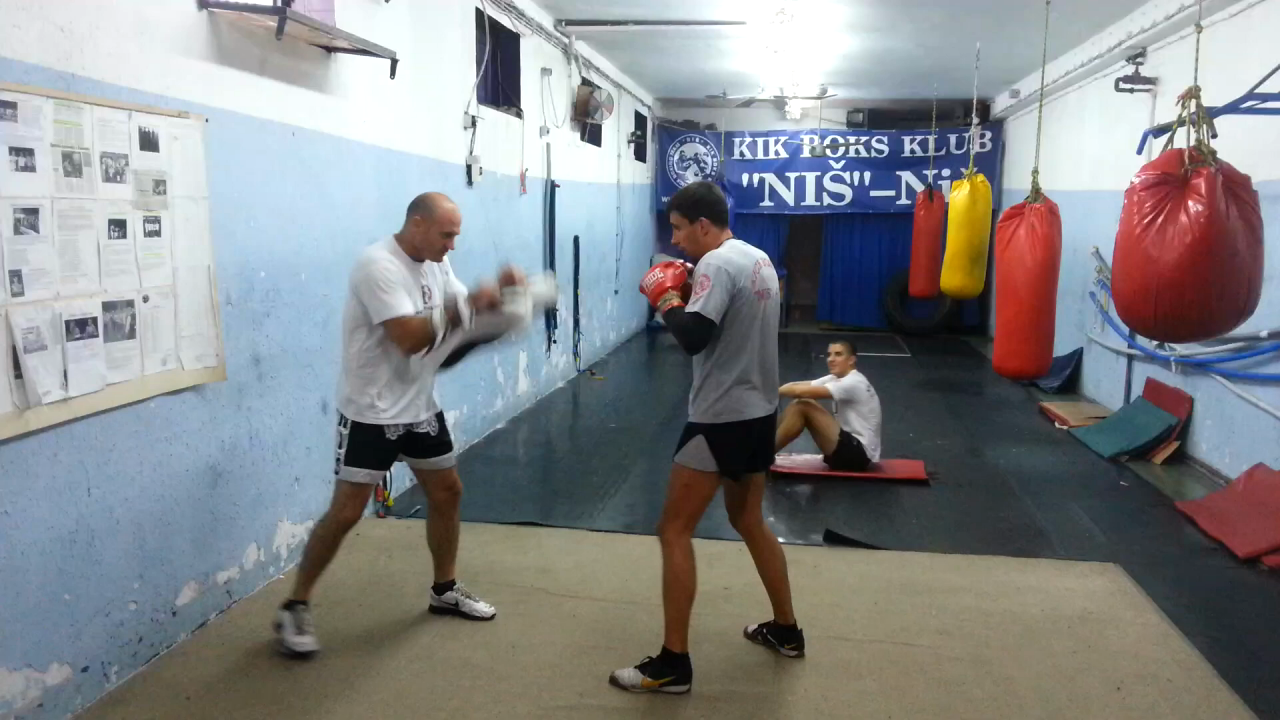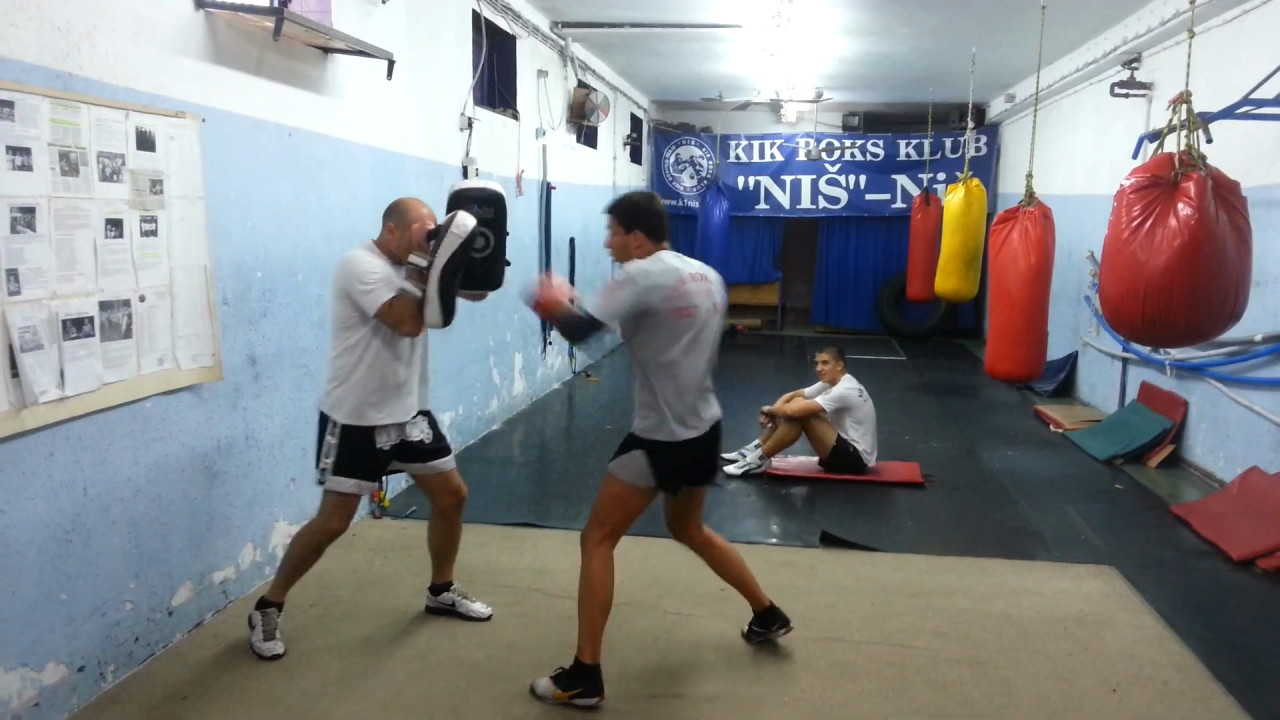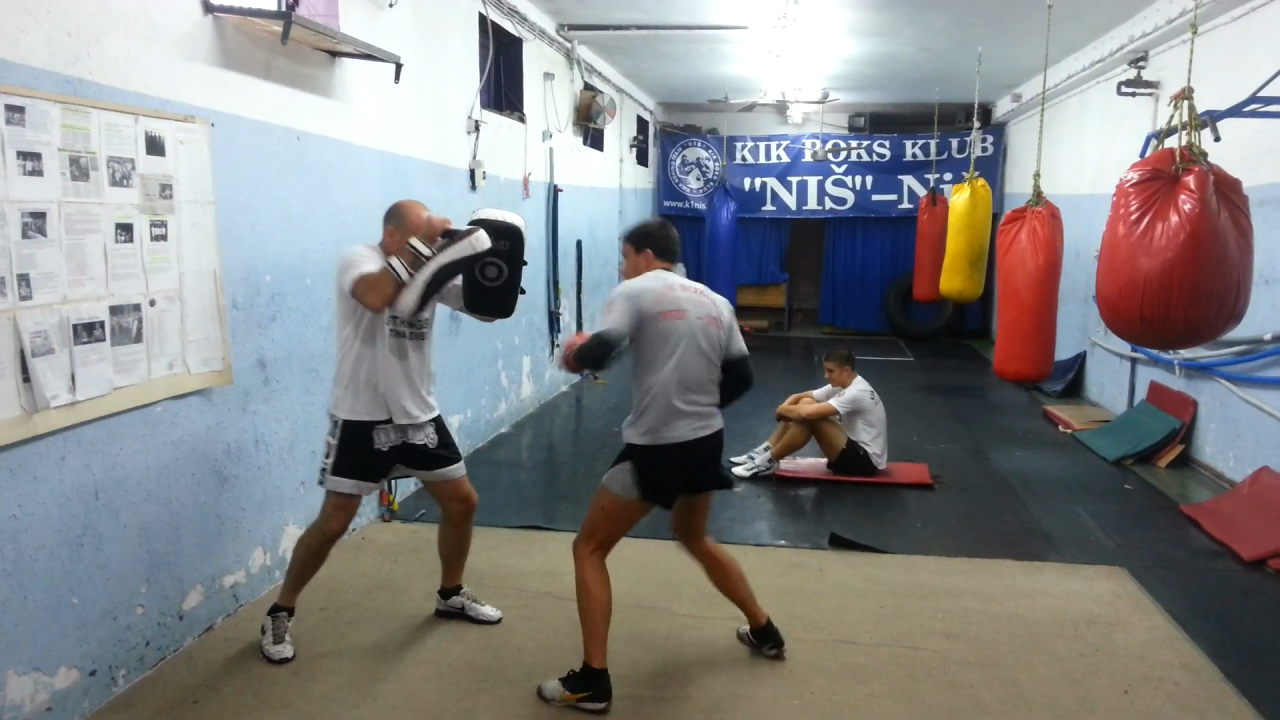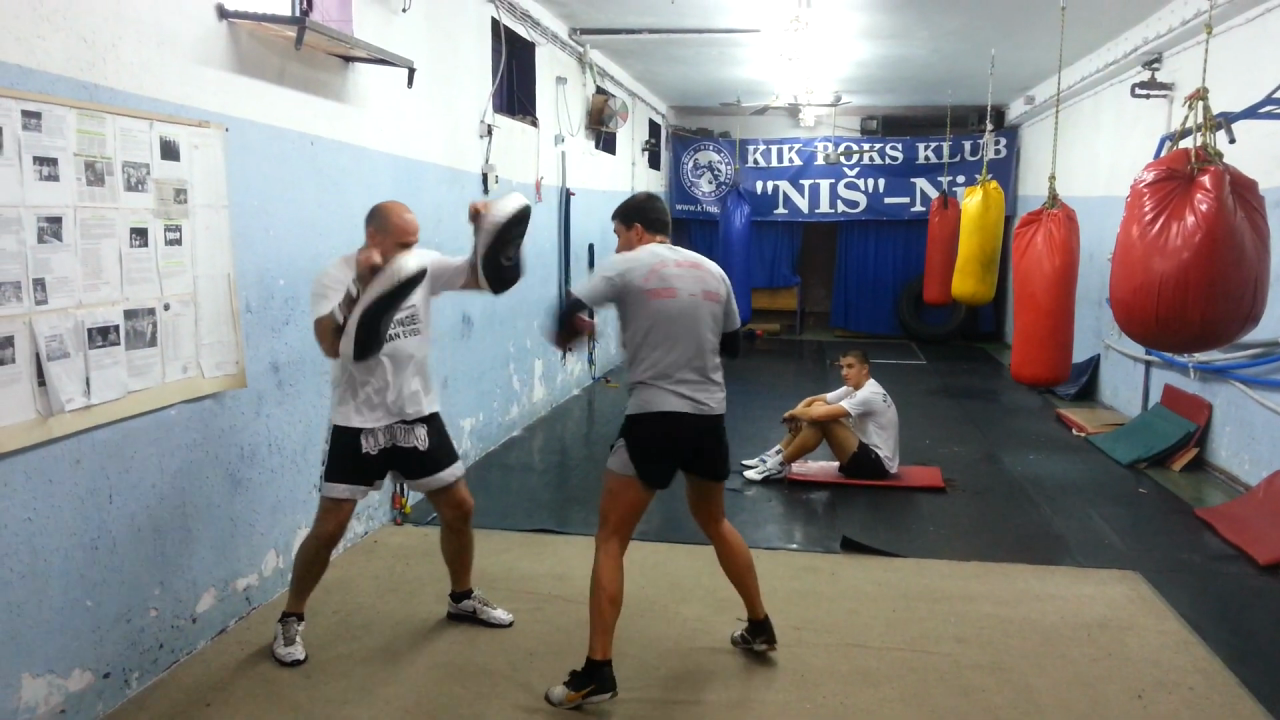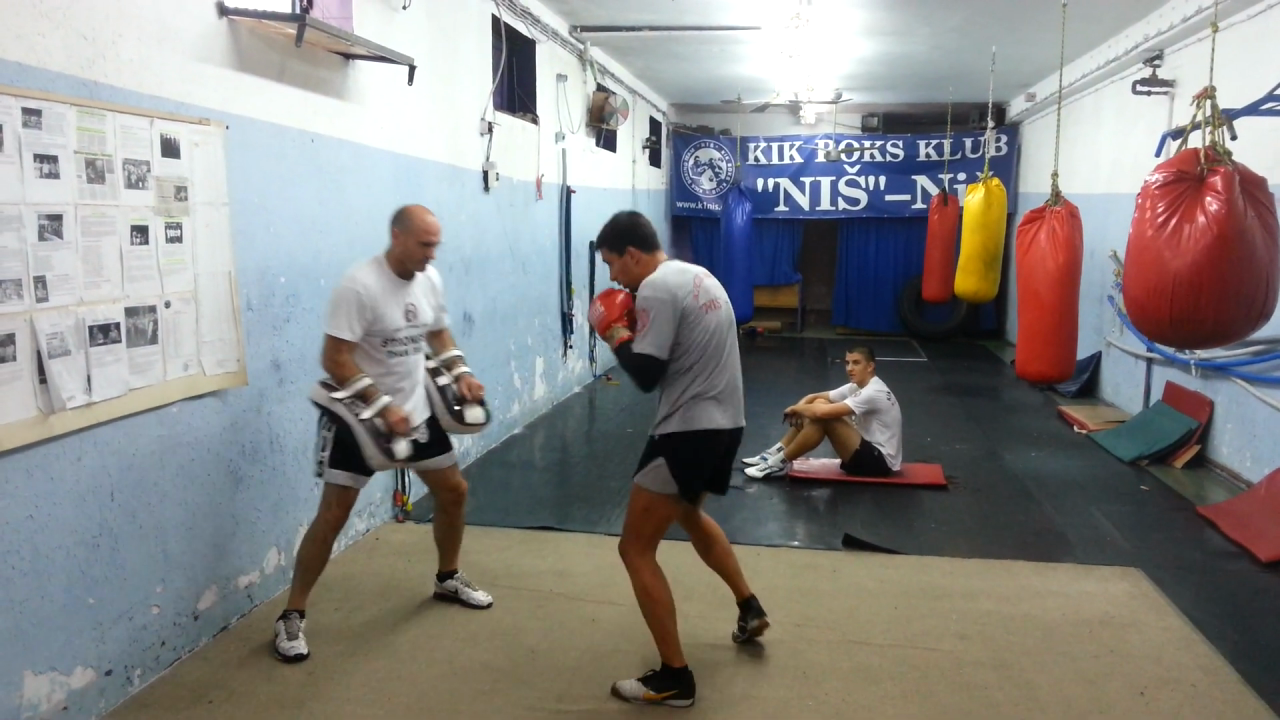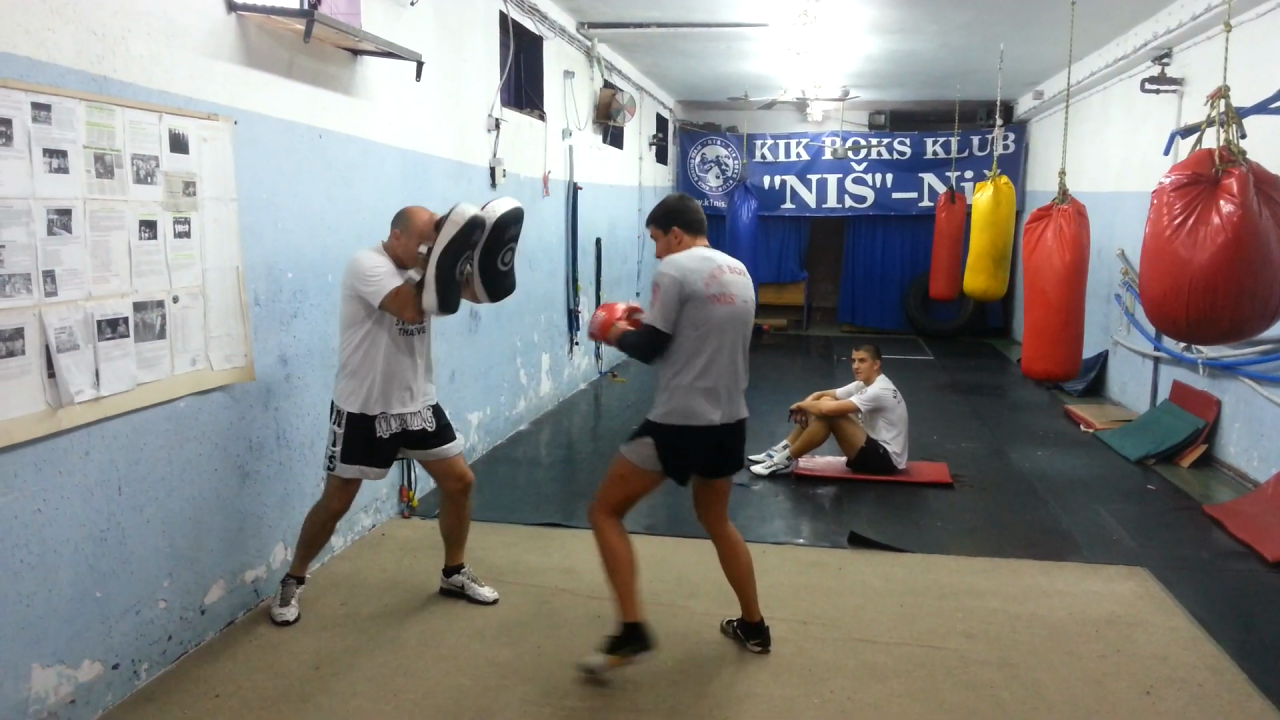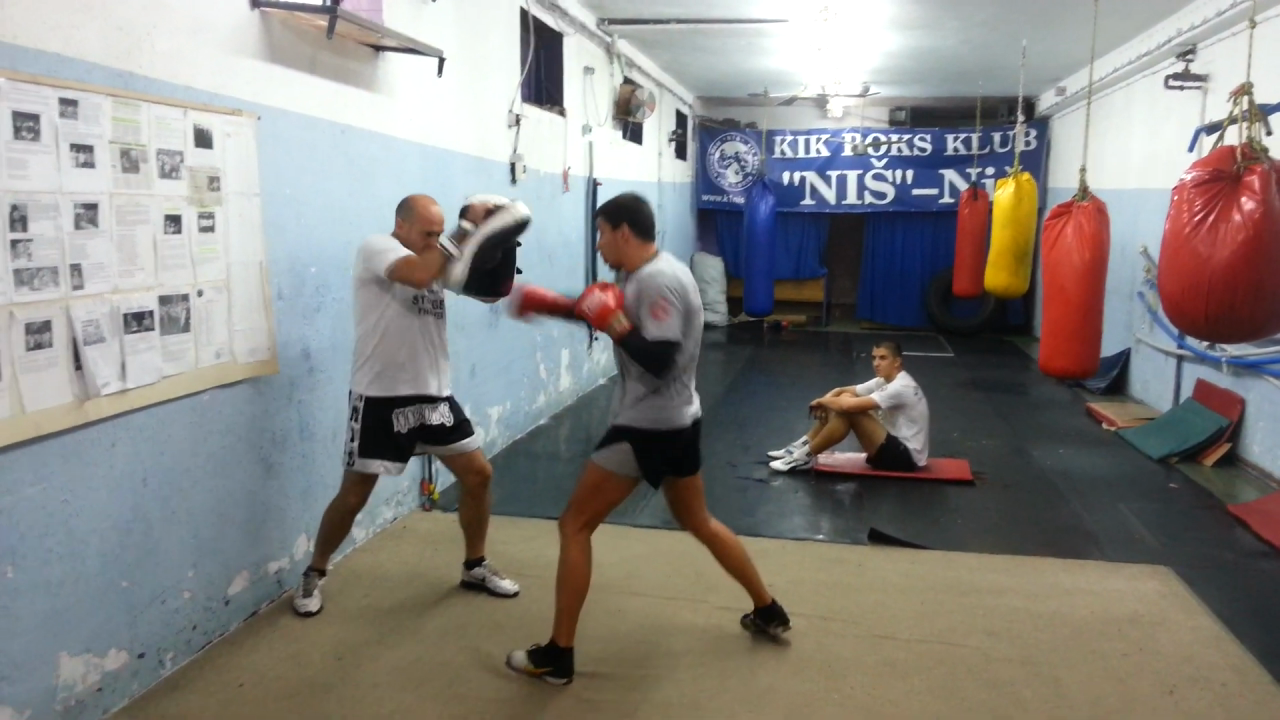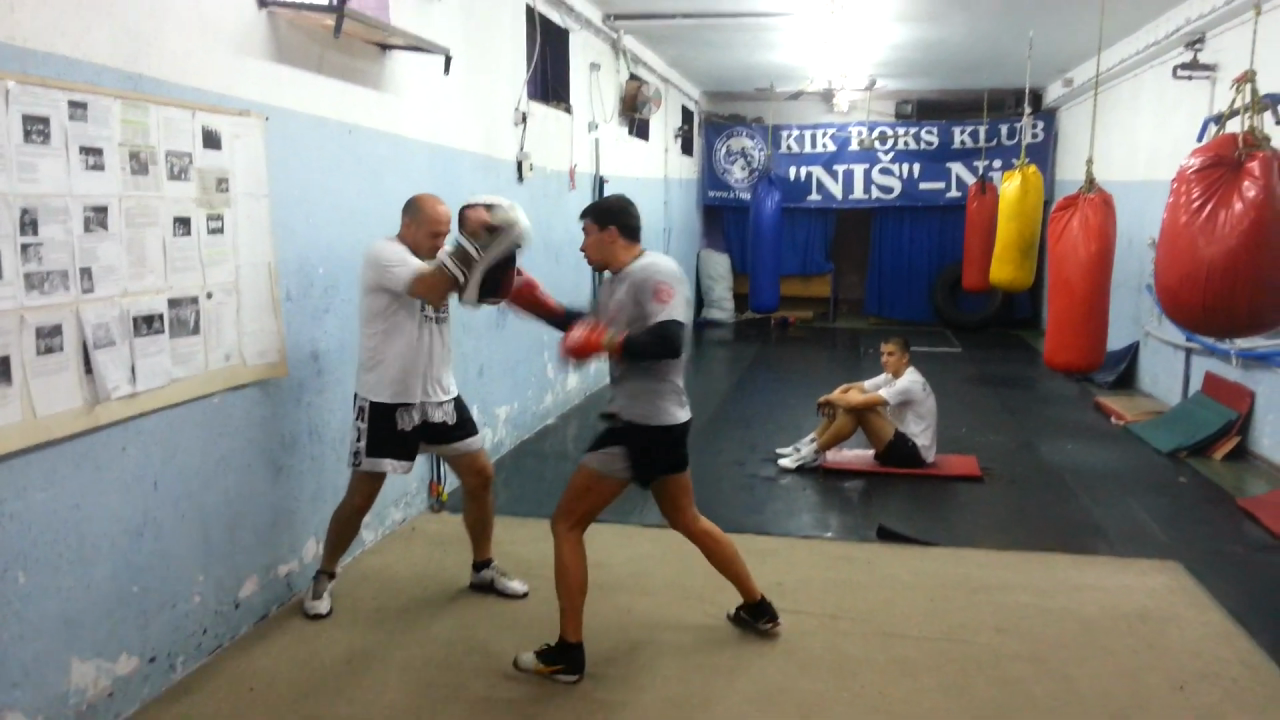
dt=0.5s
person 1, frame 1
left shoulder: (717, 263)
right shoulder: (758, 258)
left elbow: (694, 336)
left wrist: (664, 298)
right wrist: (686, 288)
left hip: (721, 420)
right hip: (760, 412)
left knee: (674, 530)
right knee: (750, 521)
left ankle: (673, 662)
right ankle: (786, 629)
person 1, frame 2
left shoulder: (641, 276)
right shoulder: (704, 275)
left elbow: (582, 329)
left wrist: (554, 304)
left hip: (661, 435)
right hip: (702, 427)
left knee: (597, 540)
right knee: (691, 531)
left ankle: (585, 674)
right ankle: (768, 615)
person 1, frame 3
left shoulder: (636, 291)
right shoulder: (715, 303)
left elbow: (598, 349)
right elbow: (741, 377)
left wrist: (574, 351)
left hip: (658, 445)
right hip: (704, 439)
left knee: (589, 548)
right knee: (695, 540)
left ankle: (593, 678)
right ankle: (764, 631)
person 1, frame 4
left shoulder: (629, 265)
right shoulder: (714, 273)
left elbow: (572, 307)
right elbow: (730, 344)
left wrist: (567, 333)
left hip: (654, 420)
right hip: (709, 417)
left knee: (610, 541)
right knee: (713, 521)
left ankle: (596, 672)
right ankle: (759, 628)
person 1, frame 5
left shoulder: (657, 289)
right shoulder: (698, 275)
left elbow: (646, 373)
left wrist: (612, 334)
right wrist: (635, 324)
left hip: (688, 432)
right hip: (727, 425)
left knee: (636, 550)
right knee: (691, 514)
left ankle: (674, 676)
right ankle: (748, 607)
person 1, frame 6
left shoulder: (675, 269)
right shoulder: (740, 271)
left elbow: (649, 347)
left wrist: (614, 330)
right wrist: (645, 319)
left hip: (679, 421)
right hip: (730, 419)
left knee: (604, 511)
right knee: (716, 519)
left ankle: (631, 630)
right ankle: (753, 626)
person 1, frame 7
left shoulder: (657, 280)
right shoulder: (649, 274)
left elbow: (659, 361)
right elbow: (602, 307)
left wrist: (614, 325)
right wrist: (550, 304)
left hip: (647, 429)
right hip: (682, 421)
left knee: (575, 526)
right knee: (697, 520)
left ankle: (557, 654)
right ankle: (768, 609)
person 1, frame 8
left shoulder: (652, 273)
right shoulder: (619, 280)
left elbow: (668, 342)
right elbow: (590, 329)
left wrist: (607, 344)
right wrist: (539, 304)
left hip: (642, 425)
right hip: (662, 421)
left knee: (566, 525)
right knee: (688, 520)
left ankle: (567, 652)
right ankle: (758, 606)
person 2, frame 1
left shoulder: (430, 267)
right shoulder: (378, 265)
left elbow: (447, 324)
right elbow: (407, 339)
left wrist: (498, 292)
right wrist: (469, 308)
left hip: (418, 404)
right hip: (370, 409)
left knee: (446, 493)
right knee: (347, 511)
left ankle: (445, 590)
right ankle: (296, 605)
person 2, frame 2
left shoulder: (412, 265)
right shoulder: (360, 266)
left elbow: (476, 290)
right elbow: (408, 323)
right wrist: (421, 260)
left hip: (407, 412)
right hip: (355, 418)
left knee: (452, 495)
right knee: (333, 522)
left ankle: (442, 591)
right ankle: (268, 608)
person 2, frame 3
left shoulder: (429, 272)
right shoulder: (359, 260)
right elbow: (376, 297)
right wrist: (419, 246)
left hip: (418, 414)
right hip: (361, 418)
left knee: (462, 501)
right knee: (333, 523)
left ankle: (451, 595)
right ankle: (280, 614)
person 2, frame 4
left shoulder: (423, 267)
right shoulder: (335, 277)
right elbow: (332, 344)
right wrist: (361, 285)
left hip: (418, 417)
right hip: (358, 423)
left knee: (458, 507)
right knee: (328, 529)
left ankle: (463, 598)
right ankle: (291, 619)
person 2, frame 5
left shoulder: (430, 279)
right shoulder: (358, 285)
left elbow: (438, 335)
right elbow: (334, 360)
left wrist: (461, 376)
right wrist: (380, 408)
left hip: (412, 412)
left knee: (453, 491)
right knee: (332, 515)
left ankle: (448, 578)
right ankle: (292, 615)
person 2, frame 6
left shoulder: (426, 262)
right shoulder: (366, 265)
left elbow: (482, 291)
right elbow: (411, 309)
right wrist: (429, 250)
left hip: (417, 401)
right hip: (363, 407)
left knee: (459, 481)
right knee: (336, 503)
left ankle: (455, 574)
right ankle: (292, 581)
person 2, frame 7
left shoulder: (442, 254)
right shoulder: (376, 248)
left elbow: (491, 289)
right elbow: (421, 274)
left wrist: (493, 238)
right wrist: (468, 228)
left hip: (434, 394)
right hip: (381, 398)
left knee: (478, 475)
right knee: (353, 497)
left ankle: (475, 566)
right ankle: (314, 573)
person 2, frame 8
left shoulder: (439, 259)
right shoulder: (383, 253)
right elbow: (435, 294)
right wrist: (471, 240)
left hip: (439, 393)
right hip: (386, 399)
left knee: (480, 476)
right knee: (360, 498)
left ankle: (483, 569)
right ankle: (324, 576)
